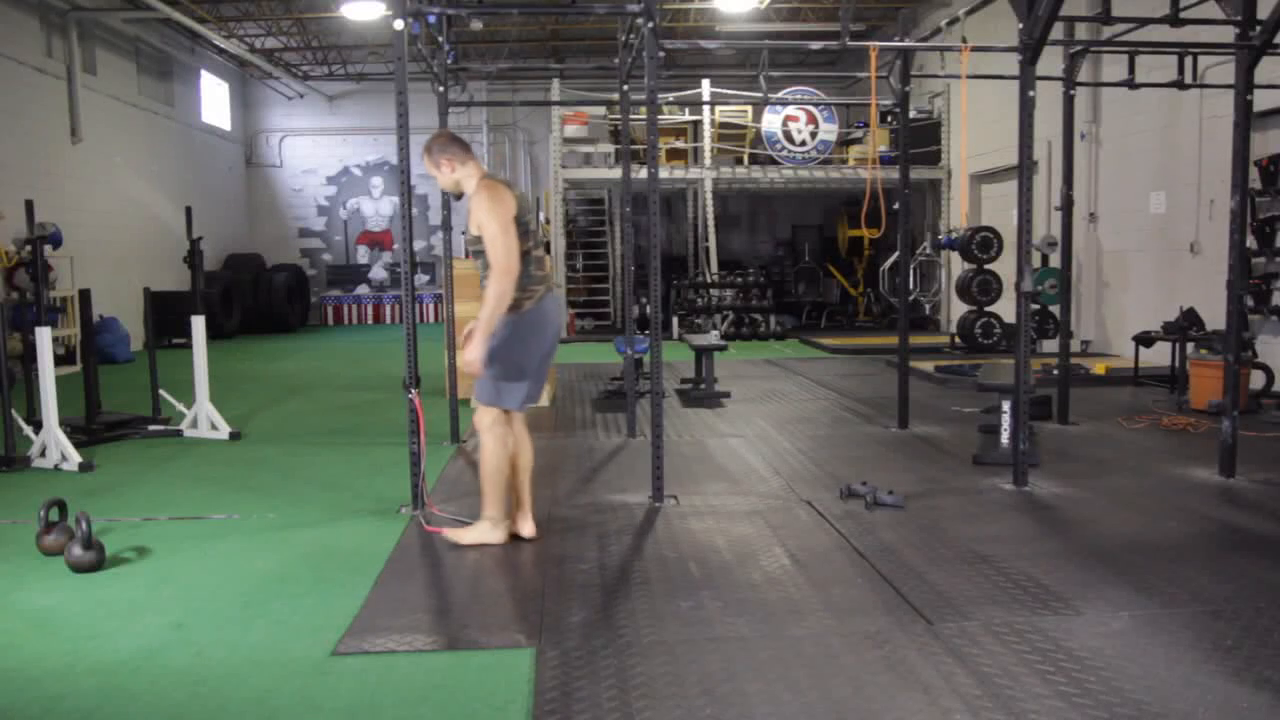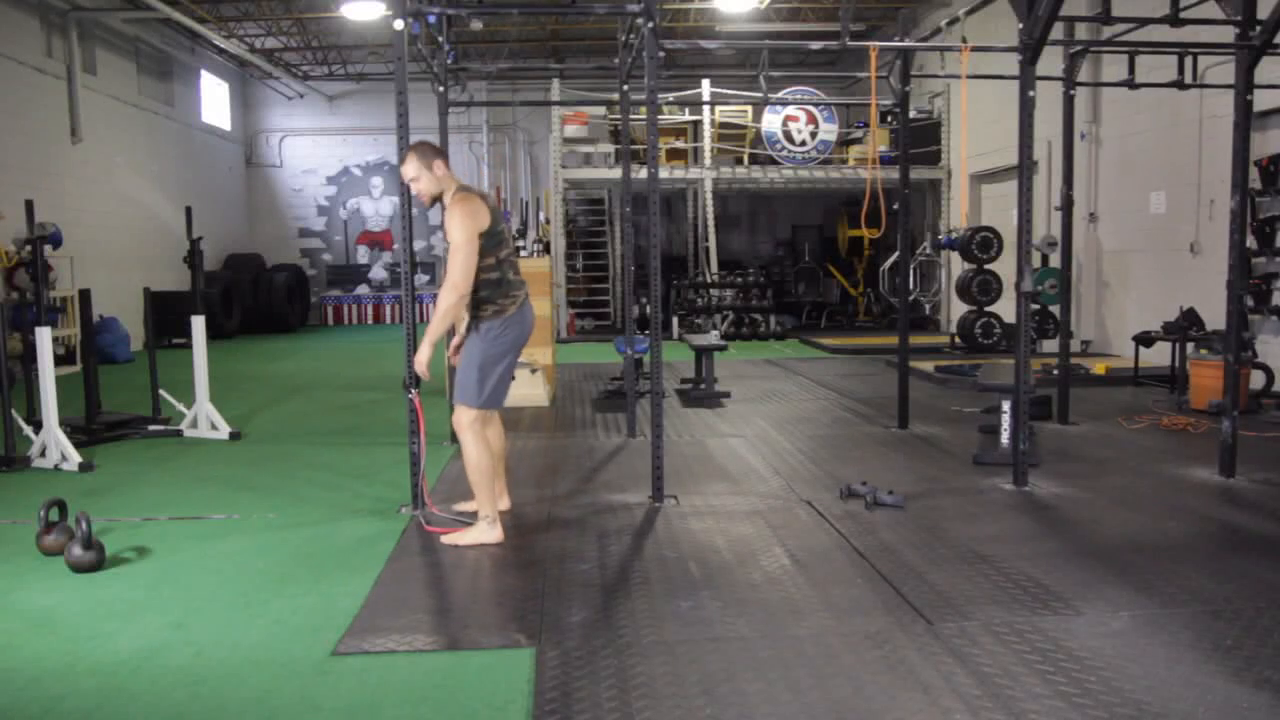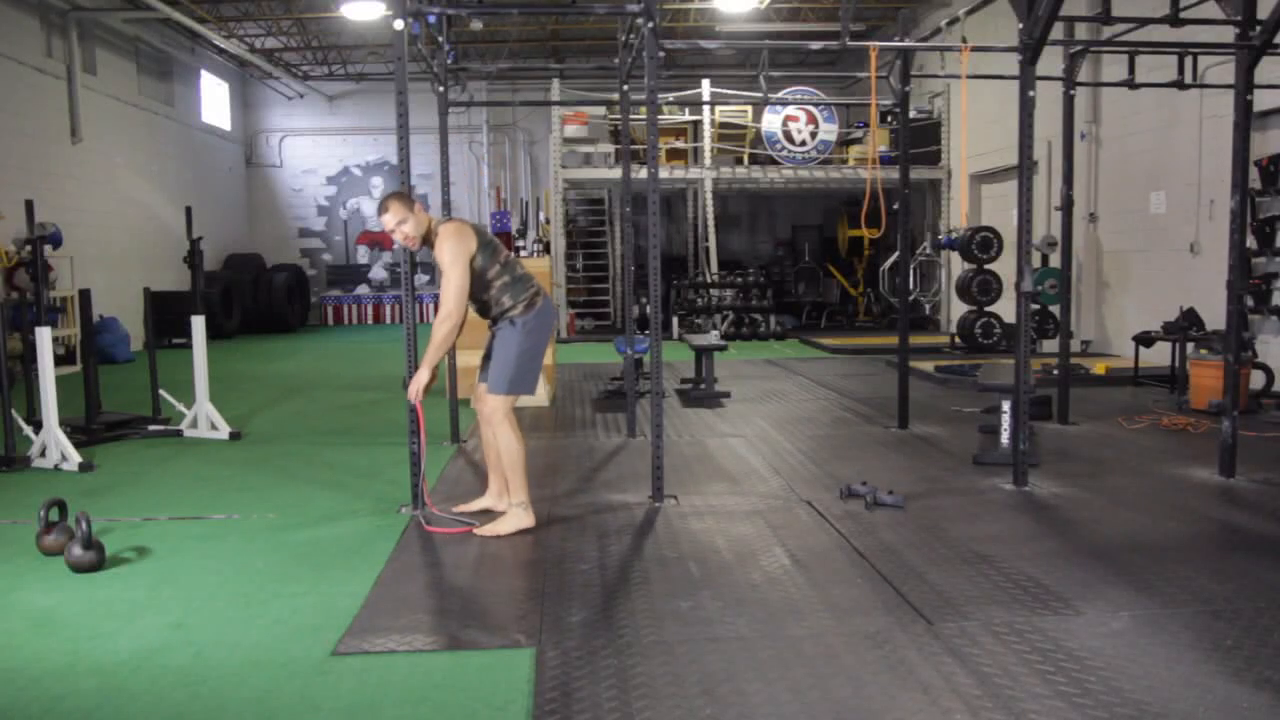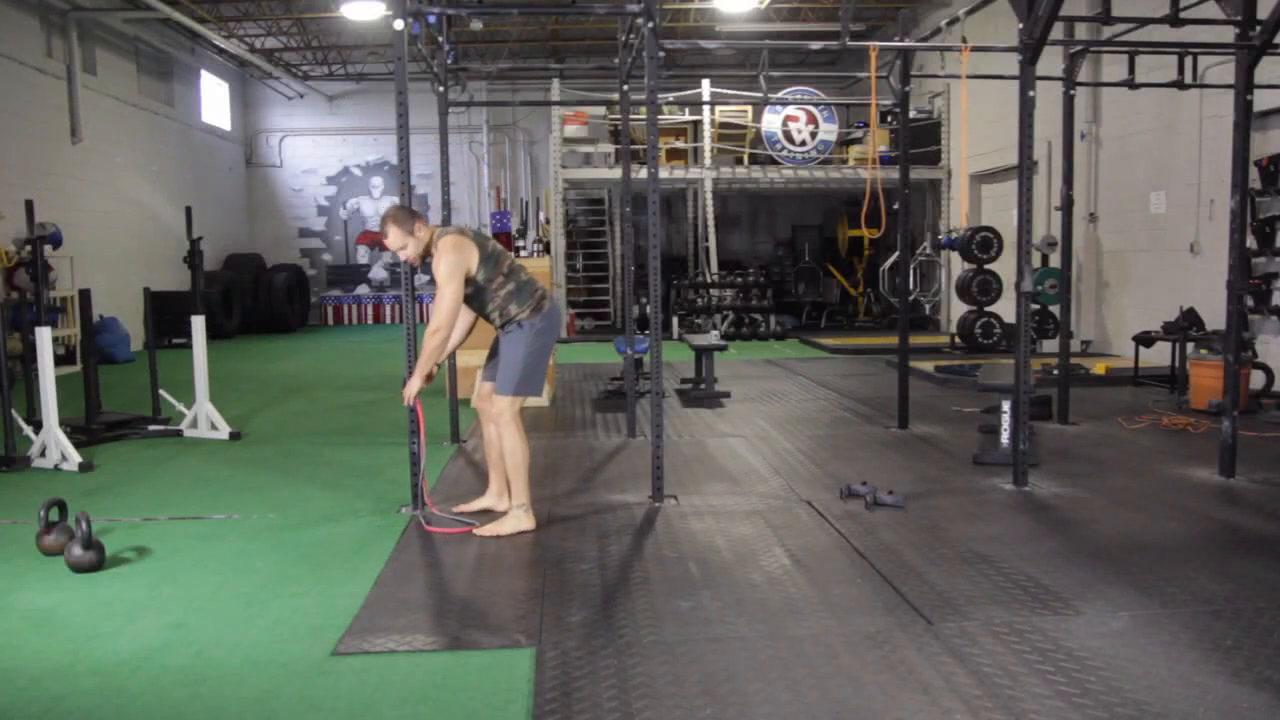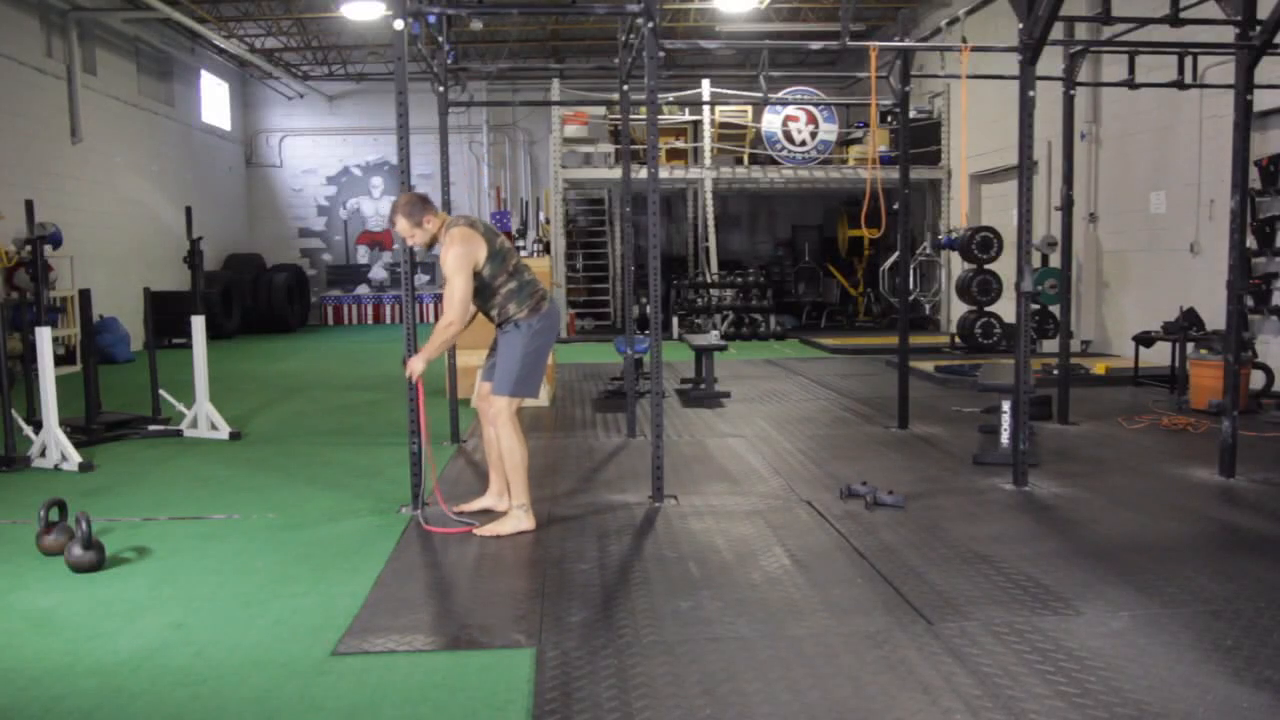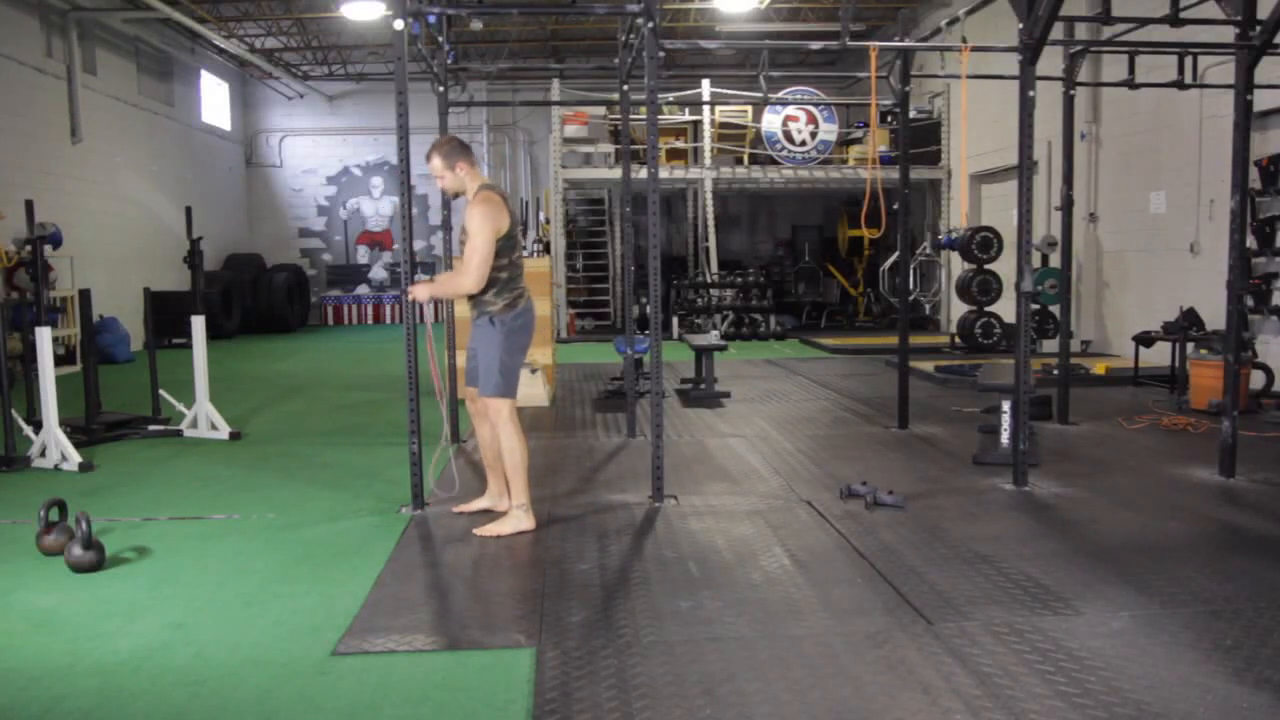
dt=0.4s
person 1, frame 1
left shoulder: (485, 197)
right shoulder: (500, 191)
left elbow: (504, 272)
left wrist: (478, 339)
right wrist: (482, 323)
left hip: (523, 317)
right hip: (542, 310)
left knee: (489, 420)
right knee: (510, 417)
left ankle: (493, 523)
right ankle: (521, 517)
person 1, frame 2
left shoulder: (461, 208)
right shoulder: (469, 204)
left elbow: (457, 287)
left wrist: (427, 342)
right wrist: (463, 332)
left hip: (499, 321)
right hip: (504, 317)
left knee: (466, 420)
right knee: (481, 411)
left ankle: (488, 524)
right ankle: (497, 493)
person 1, frame 3
left shoulder: (449, 238)
right shoulder: (444, 242)
left elbow: (449, 315)
right elbow: (455, 313)
left wrist: (425, 368)
right wrist: (435, 363)
left hip: (527, 317)
right hip: (512, 319)
left knee: (497, 409)
right knee: (483, 404)
left ankle: (521, 510)
right ankle: (497, 494)
person 1, frame 4
left shoulder: (448, 253)
right shoulder: (452, 242)
left elbow: (439, 327)
right elbow: (465, 313)
left wrist: (418, 375)
right wrist: (435, 362)
left hip: (533, 321)
right hip: (519, 322)
left knee: (504, 411)
right knee: (485, 404)
left ankle: (521, 513)
right ankle: (498, 494)
person 1, frame 5
left shoulder: (455, 246)
right shoulder: (462, 230)
left elbow: (454, 321)
right elbow: (467, 302)
left wrist: (423, 357)
right wrist: (433, 347)
left hip: (530, 322)
right hip: (517, 321)
left knee: (501, 411)
right knee: (485, 402)
left ankle: (521, 512)
right ankle: (497, 494)
person 1, frame 6
left shoulder: (482, 207)
right shoulder: (486, 199)
left elbow: (472, 281)
left wrist: (430, 290)
right wrist: (436, 280)
left hip: (502, 318)
right hip: (492, 316)
left knee: (500, 411)
right knee: (477, 402)
left ankle: (522, 512)
right ankle: (497, 494)
